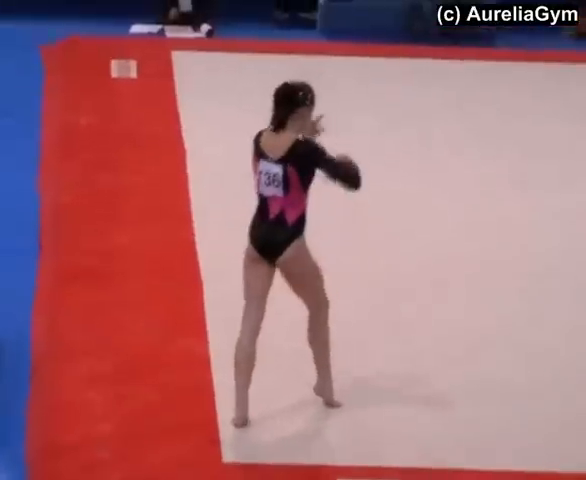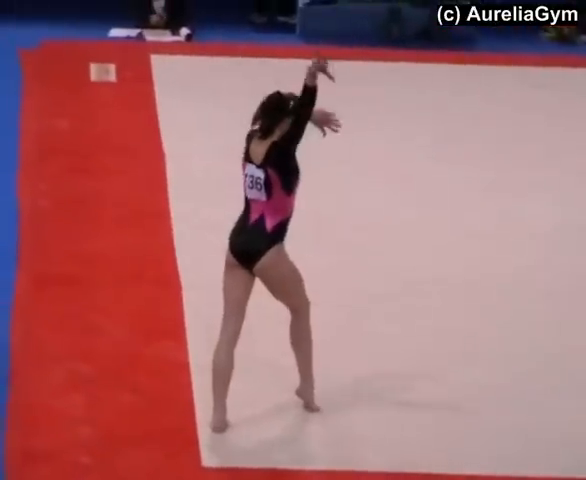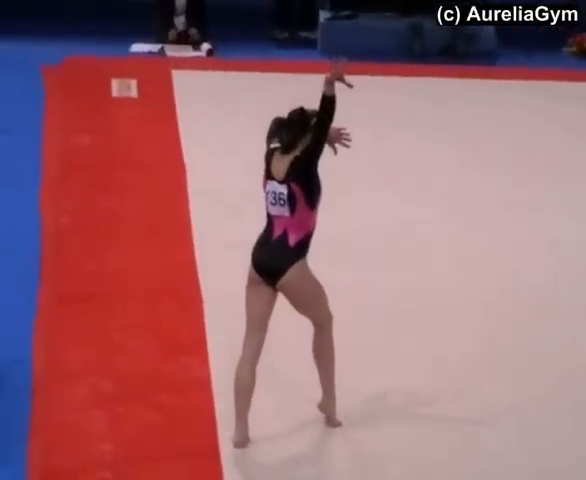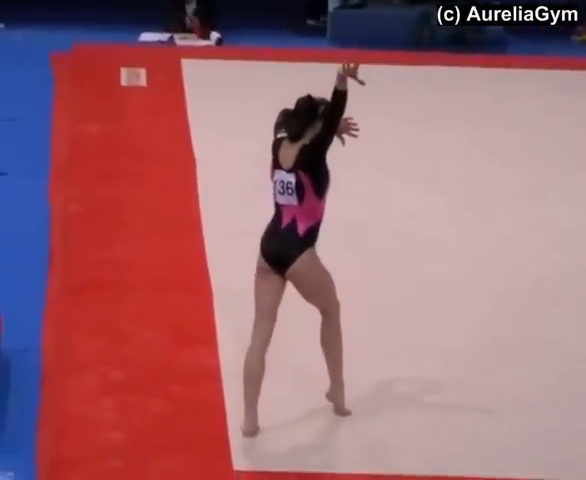
dt=1s
person 1, frame 1
left shoulder: (260, 140)
right shoulder: (307, 150)
right elbow: (352, 180)
right wrist: (344, 161)
left hip: (258, 237)
right hip: (288, 241)
left knee: (250, 322)
right knee: (319, 308)
left ankle: (240, 407)
right ankle: (325, 385)
person 1, frame 2
left shoulder: (251, 140)
right shoulder: (282, 150)
left elbow: (271, 115)
right elbow: (300, 118)
left wrist: (312, 114)
right wrist: (311, 80)
left hip: (237, 243)
right hip: (266, 249)
left knee: (229, 330)
right knee: (300, 309)
left ankle: (218, 413)
right ankle: (307, 389)
person 1, frame 3
left shoulder: (272, 157)
right shoulder: (303, 165)
left elbow: (283, 127)
right elbow: (321, 129)
left wrist: (324, 134)
right wrist: (331, 85)
left hip: (260, 259)
right hip: (288, 264)
left knee: (251, 345)
right knee: (323, 322)
left ankle: (240, 429)
right ankle: (329, 403)
person 1, frame 4
left shoulder: (279, 146)
right shoulder: (311, 154)
left elbow: (293, 121)
right elbow: (330, 122)
left wrist: (333, 126)
right wrist: (342, 83)
left hip: (270, 247)
right hip: (297, 252)
left knee: (260, 333)
right knee: (331, 311)
left ankle: (249, 418)
right ankle: (337, 392)
